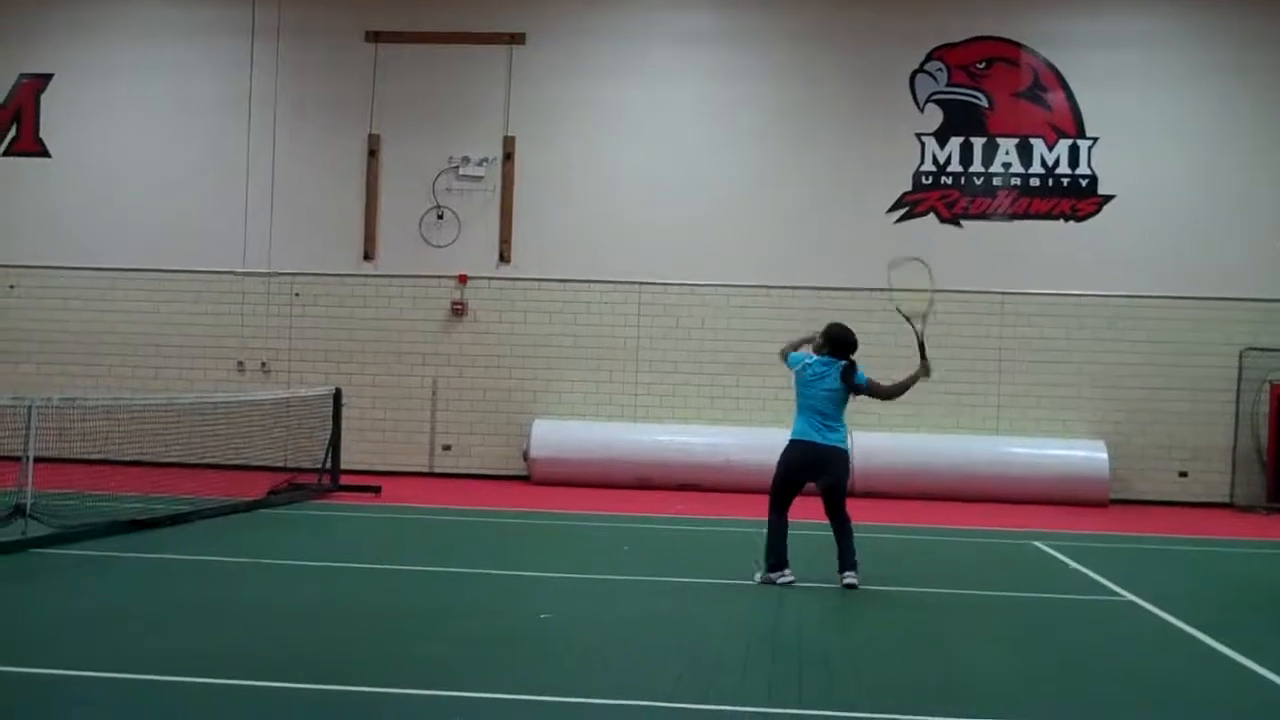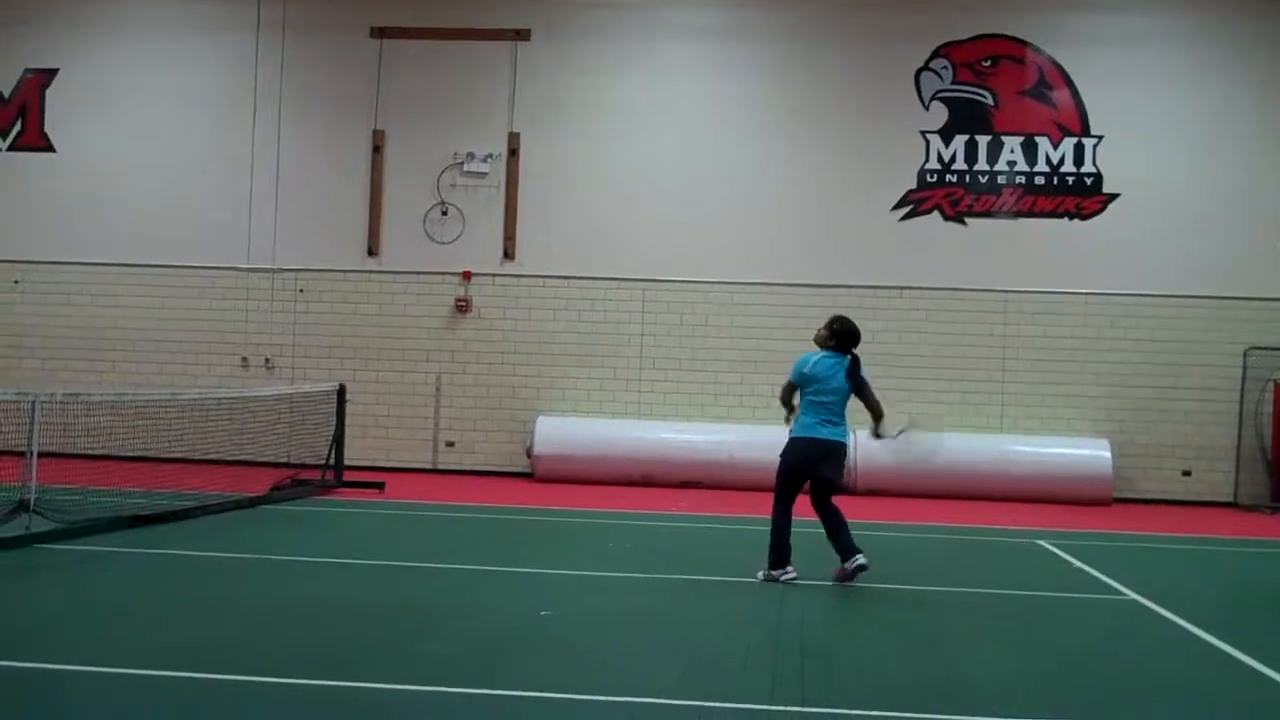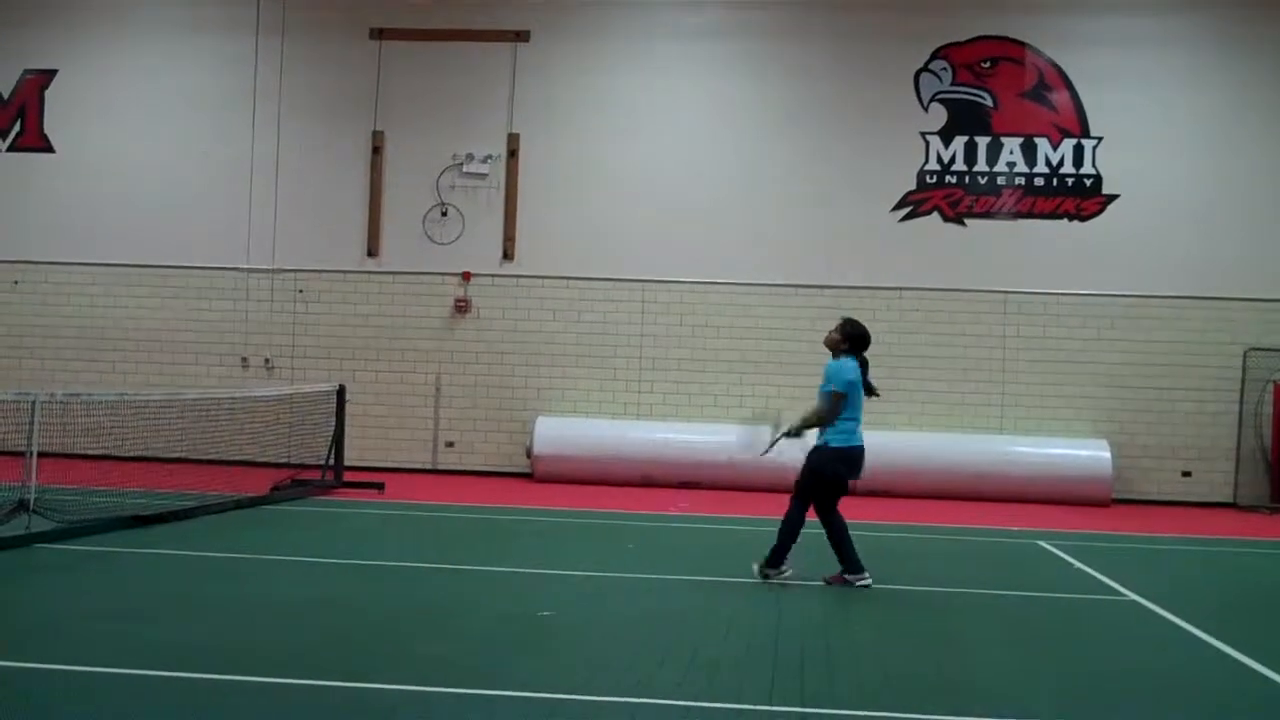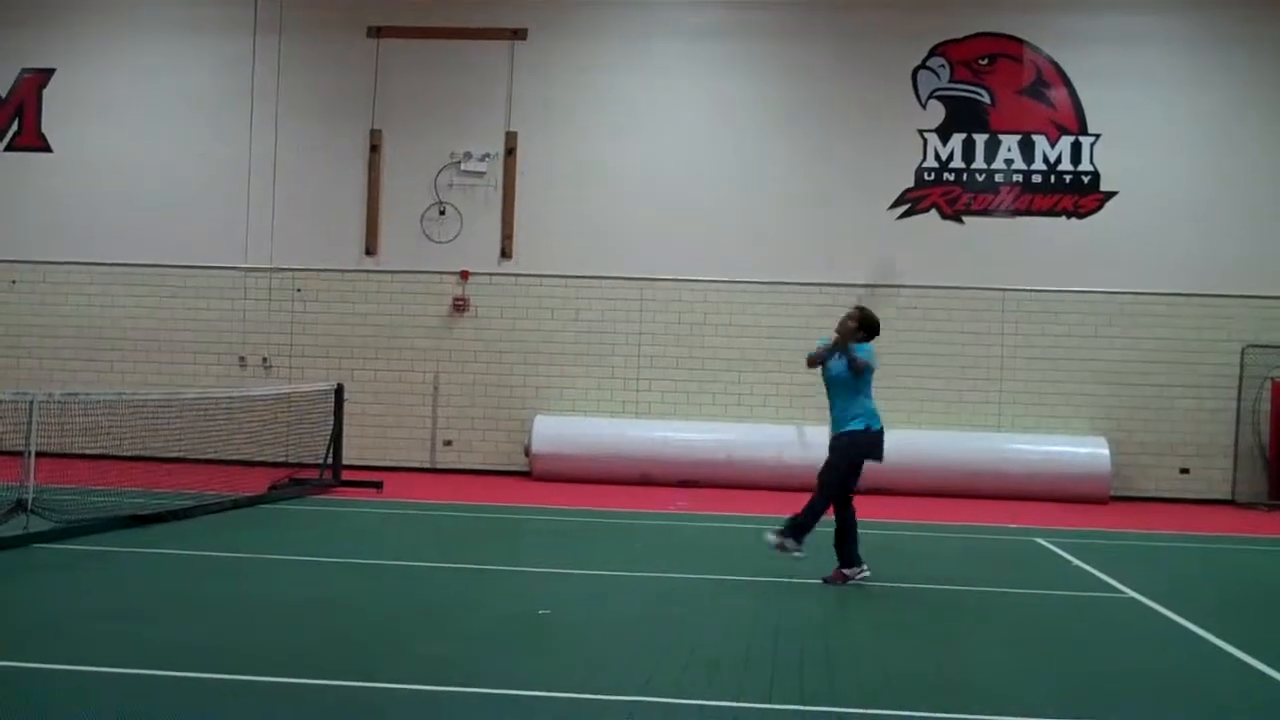
dt=0.2s
person 1, frame 1
left shoulder: (803, 362)
right shoulder: (849, 374)
left elbow: (784, 351)
right elbow: (887, 393)
left wrist: (802, 340)
right wrist: (918, 374)
left hip: (801, 447)
right hip: (835, 453)
left knee: (778, 507)
right knee: (837, 512)
left ankle: (777, 569)
right ankle: (849, 570)
person 1, frame 2
left shoulder: (809, 361)
right shoulder: (853, 369)
left elbow: (785, 397)
right elbow: (875, 408)
left wrist: (791, 411)
right wrist: (877, 427)
left hip: (805, 442)
right hip: (836, 445)
left knee: (783, 504)
right knee: (823, 502)
left ankle: (779, 566)
right ankle: (851, 556)
person 1, frame 3
left shoulder: (841, 370)
right shoulder: (848, 369)
left elbow: (827, 414)
left wrist: (799, 427)
right wrist: (803, 423)
left hip: (835, 448)
right hip: (846, 449)
left knee: (800, 502)
right knee: (825, 507)
left ankle: (776, 564)
right ankle: (854, 570)
person 1, frame 4
left shoulder: (863, 350)
right shoulder: (827, 347)
left elbow: (862, 366)
right elbow: (812, 360)
left wrist: (846, 353)
right wrist: (829, 349)
left hip: (863, 431)
right hip: (842, 431)
left knee: (828, 483)
right knee: (840, 495)
left ankle: (791, 535)
right ankle: (851, 564)
